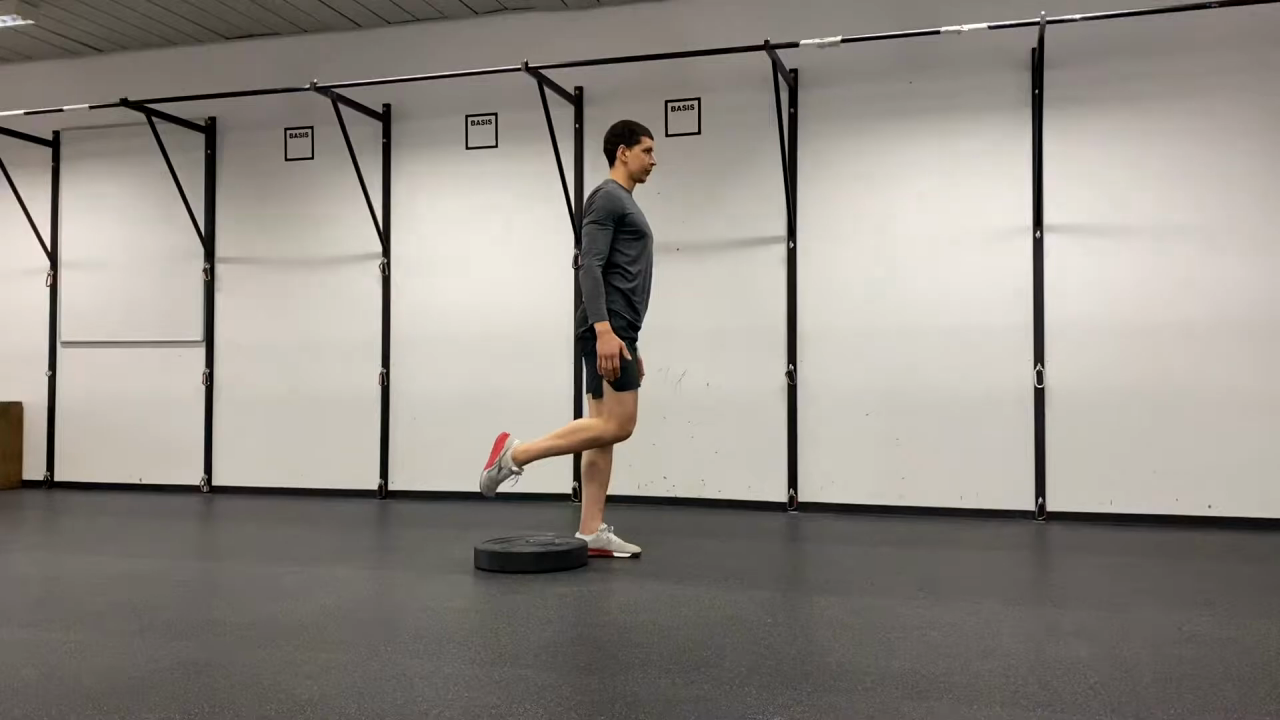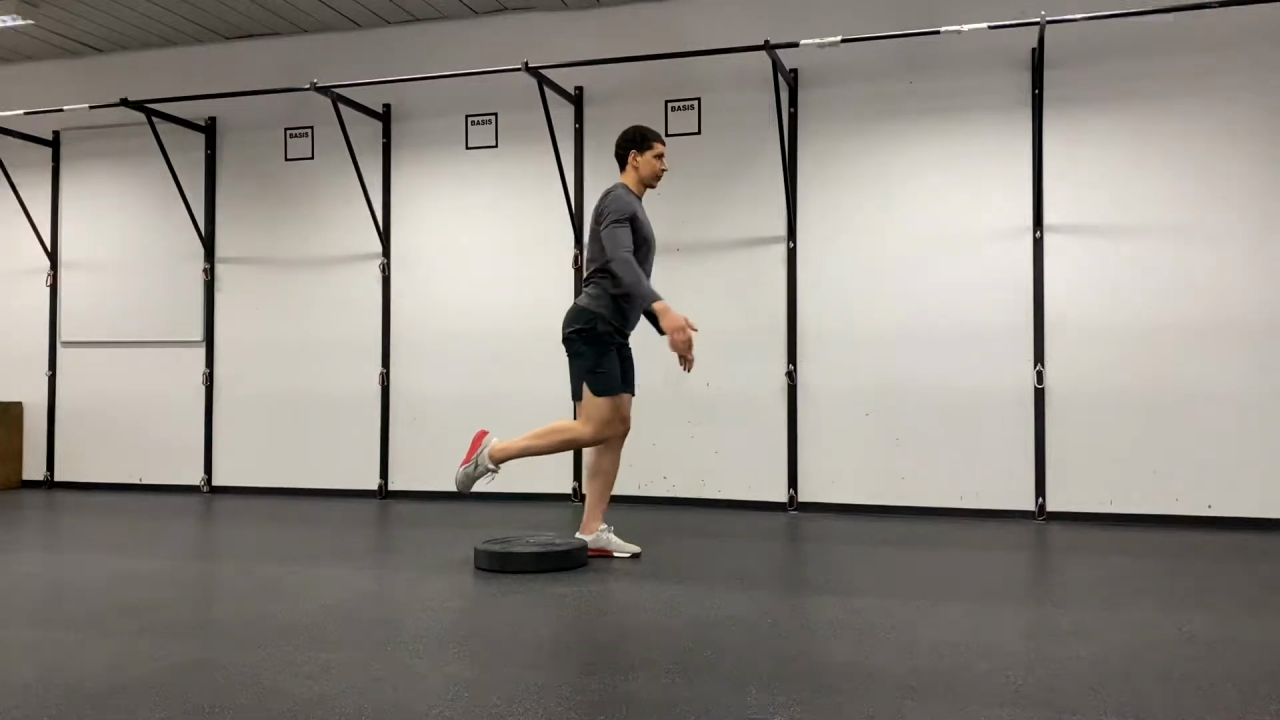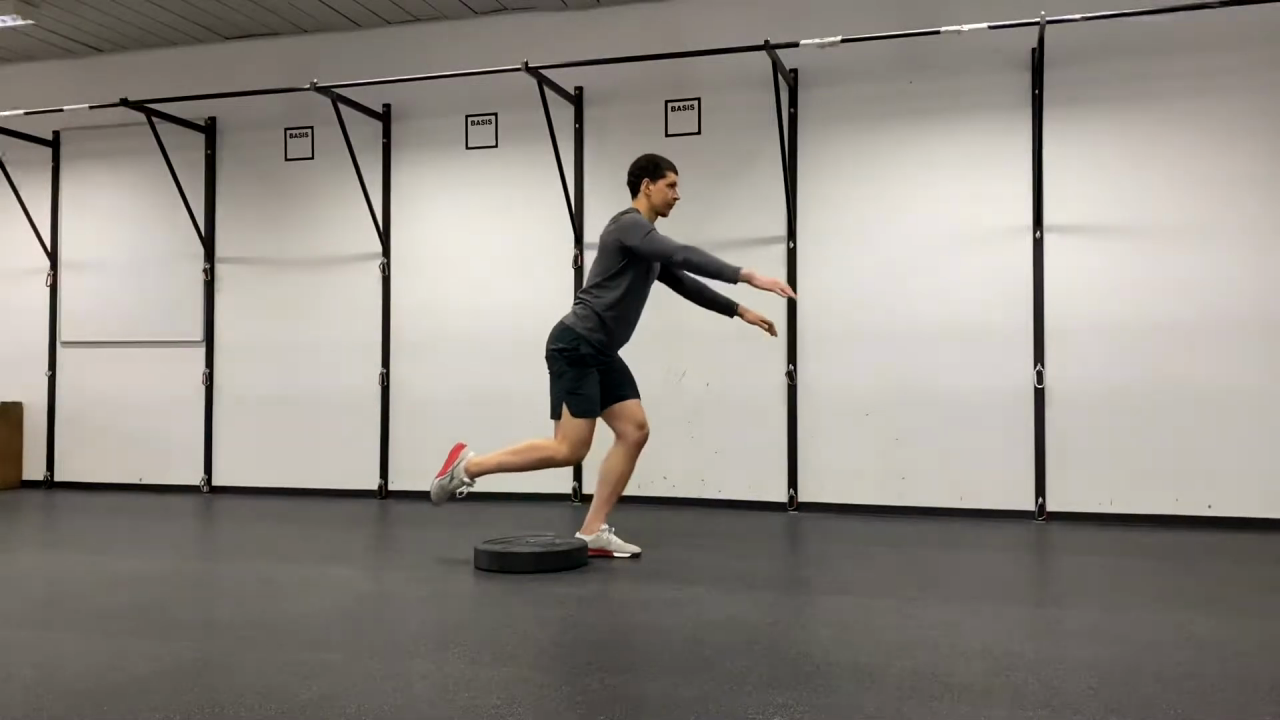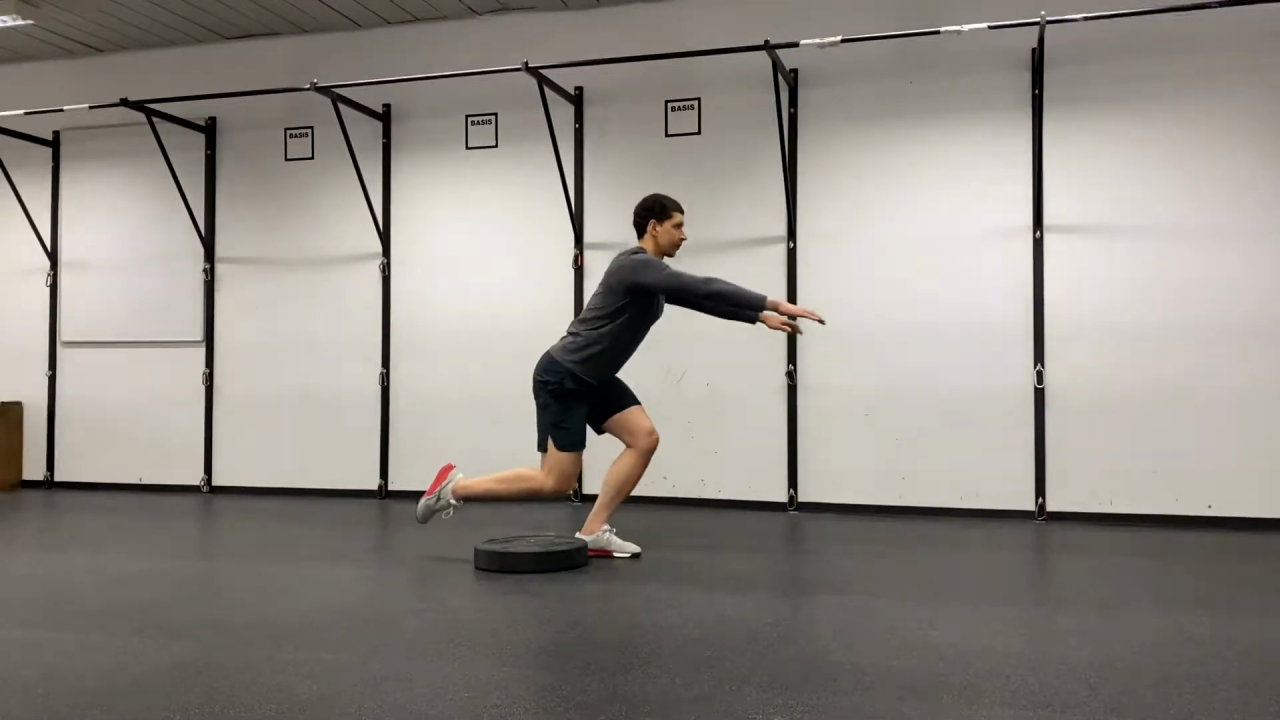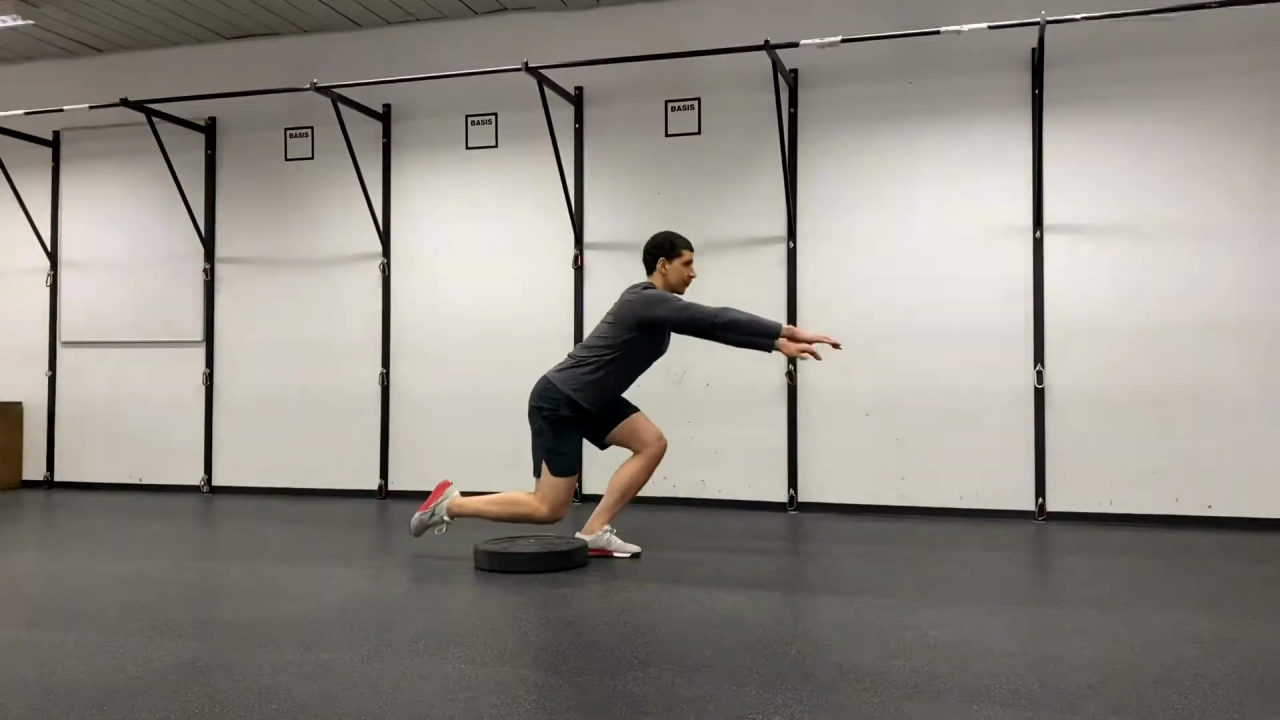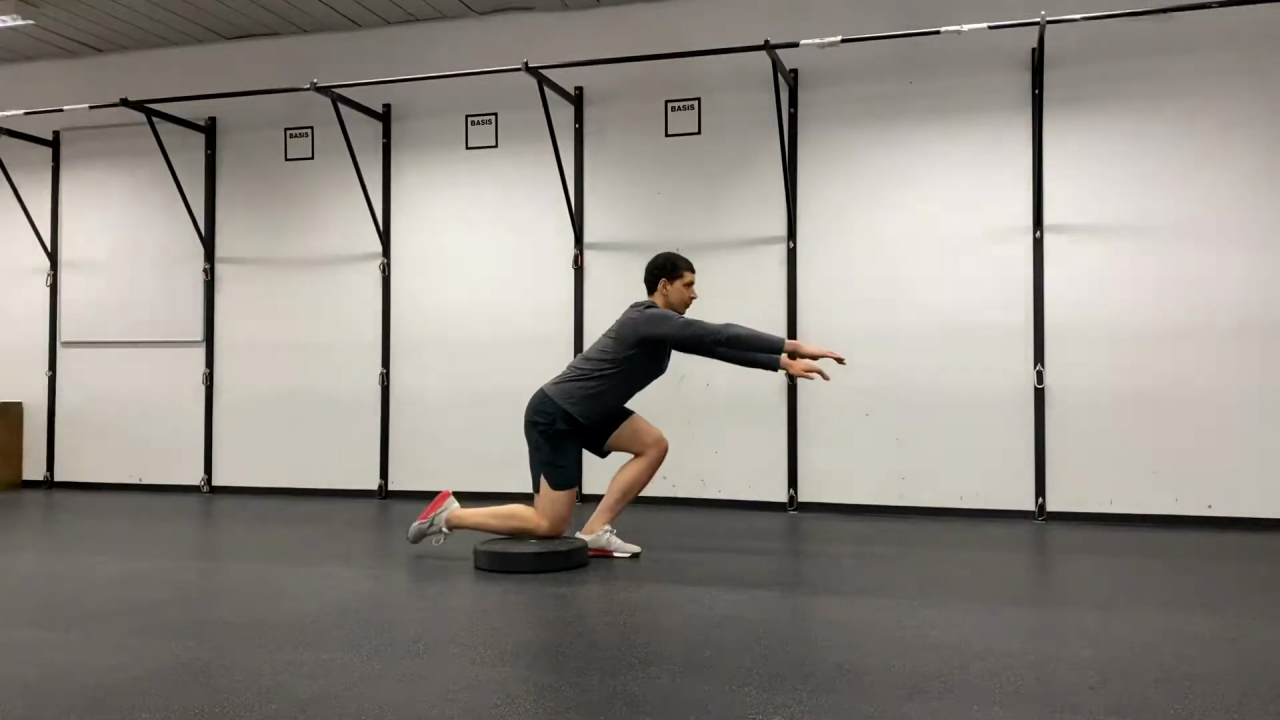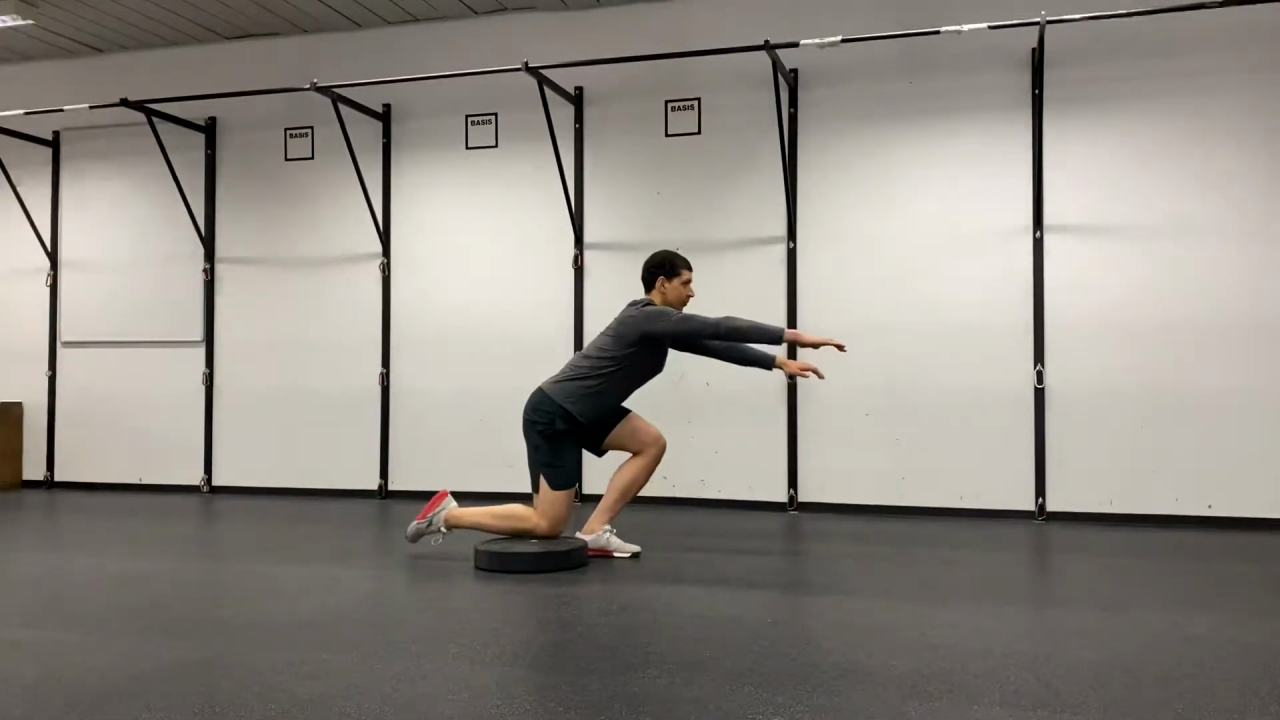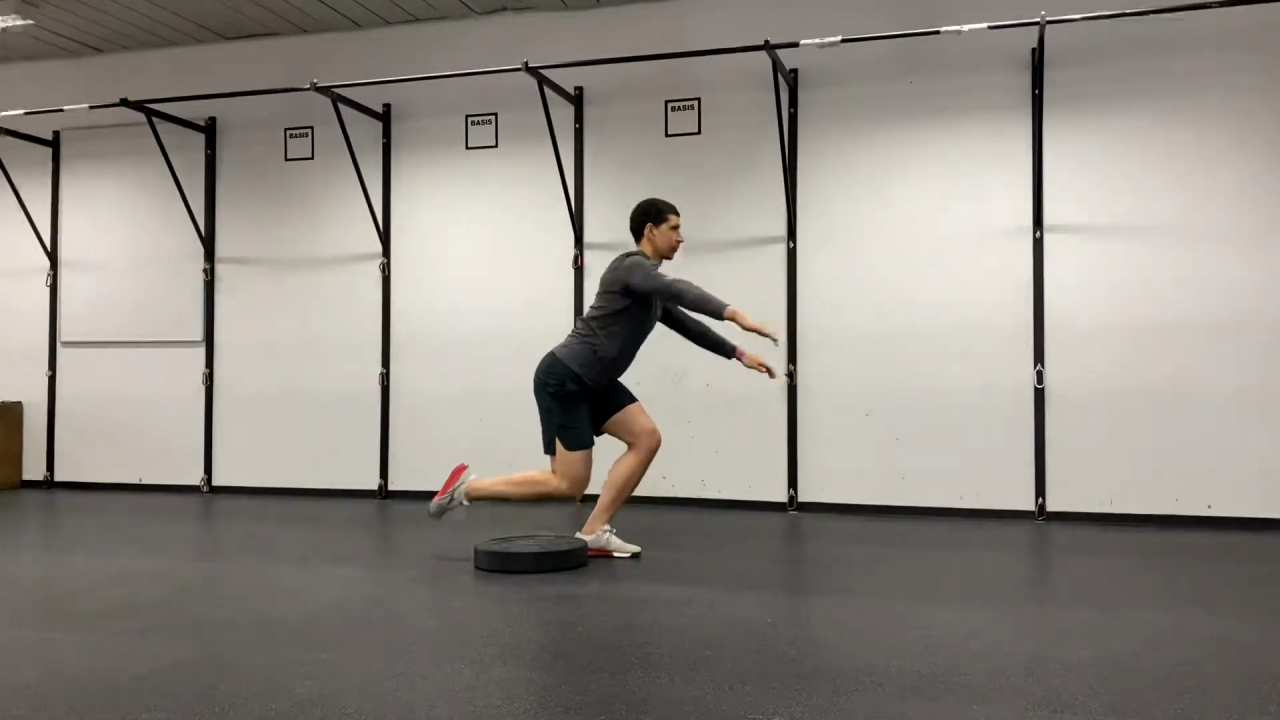
dt=0.5s
person 1, frame 1
left shoulder: (624, 205)
right shoulder: (607, 198)
right elbow: (591, 267)
left wrist: (629, 345)
right wrist: (604, 329)
left hip: (617, 329)
right hip: (606, 328)
left knee: (606, 429)
right knee: (616, 426)
left ankle: (592, 533)
right ankle: (516, 453)
person 1, frame 2
left shoulder: (632, 210)
right shoulder: (618, 202)
left elbow: (635, 275)
right elbow: (619, 266)
left wrist: (669, 327)
right wrist: (663, 311)
left hip: (610, 333)
right hip: (592, 327)
left knee: (616, 428)
right knee: (593, 428)
left ankle: (592, 532)
right ankle: (491, 452)
person 1, frame 3
left shoulder: (643, 238)
right shoulder: (629, 225)
left elbow: (683, 282)
right elbow: (683, 256)
left wrist: (739, 311)
right wrist: (748, 276)
left hip: (600, 351)
right hip: (576, 346)
left knee: (634, 431)
right knee: (569, 450)
left ankle: (593, 531)
right ankle: (468, 466)
person 1, frame 4
left shoulder: (651, 276)
right shoulder: (635, 266)
left elbow: (700, 298)
right elbow: (702, 289)
left wrist: (761, 315)
right wrist: (773, 303)
left hip: (591, 377)
right hip: (561, 377)
left knee: (645, 438)
right knee: (555, 482)
left ankle: (593, 532)
right ankle: (454, 488)
person 1, frame 5
left shoulder: (660, 308)
right shoulder: (646, 302)
left elbow: (711, 327)
right elbow: (716, 319)
left wrist: (778, 344)
right wrist: (789, 330)
left hip: (588, 400)
right hip: (558, 402)
left knee: (653, 443)
right knee: (548, 509)
left ankle: (595, 532)
right ankle: (449, 505)
person 1, frame 6
left shoulder: (660, 325)
right shoulder: (648, 321)
left elbow: (715, 346)
right elbow: (719, 335)
left wrist: (783, 363)
right wrist: (791, 346)
left hip: (582, 411)
right hip: (554, 416)
left knee: (654, 446)
right knee: (549, 524)
left ankle: (595, 532)
right ankle: (446, 515)
person 1, frame 7
left shoulder: (658, 324)
right shoulder: (647, 318)
left elbow: (712, 346)
right elbow: (717, 329)
left wrist: (778, 362)
right wrist: (792, 336)
left hip: (579, 410)
right hip: (552, 415)
left knee: (651, 444)
right knee: (548, 525)
left ankle: (595, 532)
right ankle: (446, 515)
person 1, frame 8
left shoulder: (648, 280)
right shoulder: (632, 267)
left elbow: (682, 320)
right elbow: (679, 289)
left wrist: (736, 352)
right wrist: (735, 314)
left hip: (592, 379)
right hip: (564, 378)
left knee: (646, 438)
right knee: (568, 484)
left ankle: (594, 533)
right ankle: (467, 487)
